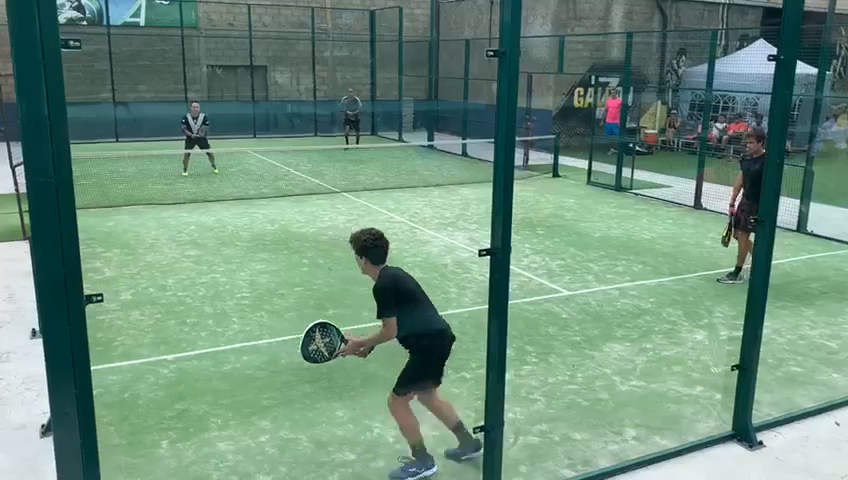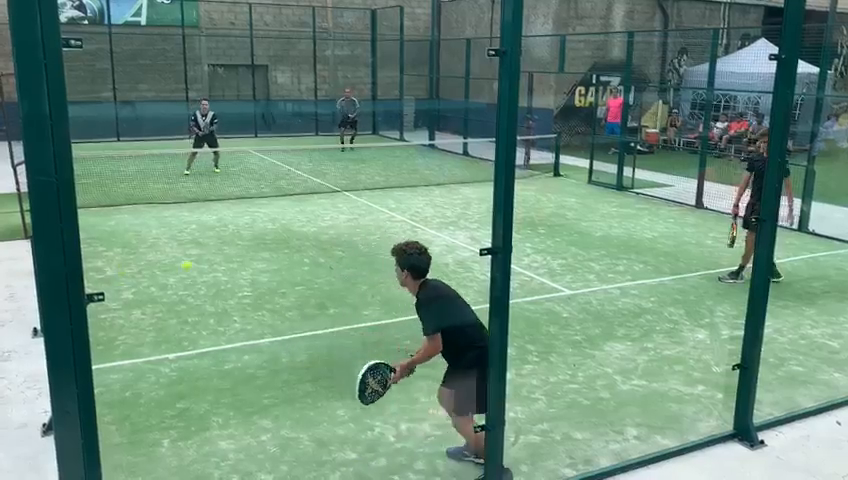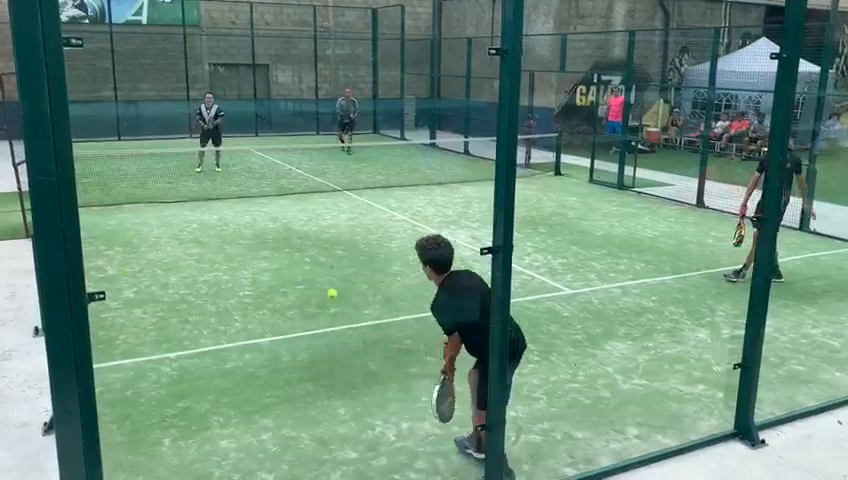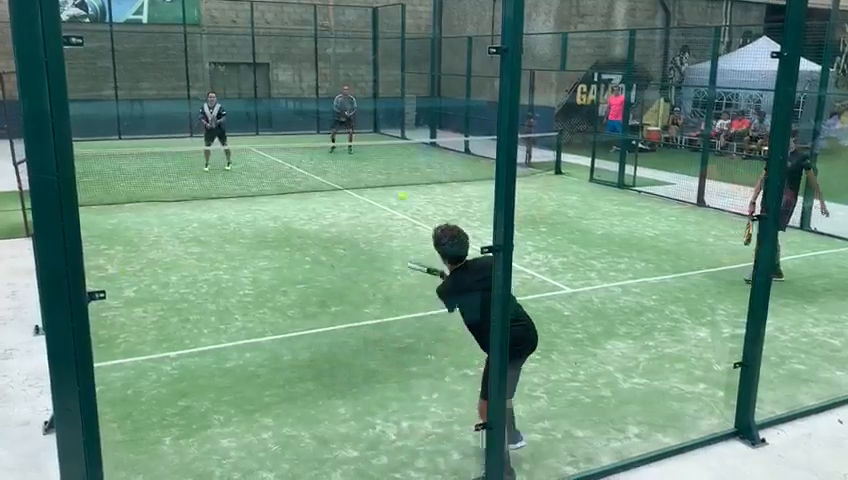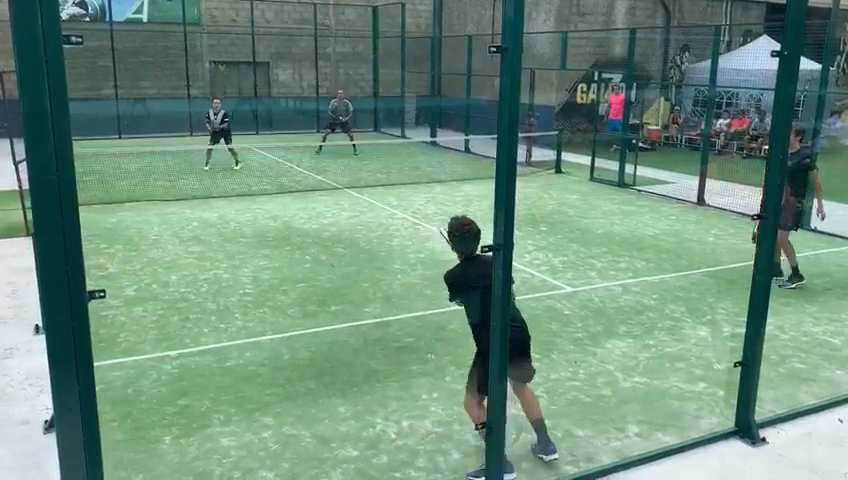
dt=0.2s
person 1, frame 1
left shoulder: (383, 286)
right shoulder: (397, 275)
left elbow: (390, 331)
left wrist: (360, 343)
right wrist: (369, 344)
left hip: (428, 344)
right hip: (438, 337)
left knee: (397, 401)
right knee: (427, 393)
right ankle: (468, 443)
person 1, frame 2
left shoulder: (425, 301)
right shoulder: (434, 287)
left elbow: (435, 347)
left wrist: (408, 365)
right wrist: (412, 361)
left hip: (475, 357)
right hip: (472, 351)
left knee: (461, 420)
right knee: (445, 397)
right ankle: (477, 450)
person 1, frame 3
left shoulder: (440, 303)
right shoulder: (467, 276)
left elbow: (456, 342)
left wrist: (448, 366)
right wrist: (451, 342)
right hip: (513, 340)
left knee: (481, 416)
right knee: (474, 376)
right ankle: (478, 443)
person 1, frame 4
left shoulder: (446, 289)
right shoulder: (488, 263)
left hip: (505, 345)
right hip: (527, 333)
left knee: (486, 408)
right ankle: (511, 433)
person 1, frame 5
left shoulder: (453, 277)
right shoulder: (495, 263)
left hip: (491, 344)
right hip: (519, 335)
left knee: (473, 402)
right knee: (521, 387)
right ankle: (545, 445)
person 2, frame 1
left shoulder: (767, 162)
right shoulder: (745, 158)
right wrist: (732, 203)
left hip: (756, 205)
right hip: (744, 202)
left knee: (743, 236)
right knee: (739, 235)
left ankle: (737, 273)
person 2, frame 2
right shoulder: (754, 159)
left elbow: (788, 186)
right elbow: (745, 182)
left wrist: (790, 208)
right wrist: (736, 203)
right hip: (753, 202)
left knee: (751, 237)
left ankle: (739, 272)
right ankle: (773, 270)
person 2, frame 3
left shoulder: (794, 160)
right shoulder: (766, 159)
left elbow: (801, 183)
right elbow: (754, 181)
left wrist: (807, 204)
right wrist: (744, 203)
left hip: (779, 204)
right hip: (764, 202)
left knee: (758, 236)
left ankle: (743, 271)
right ankle: (775, 271)
person 2, frame 4
left shoulder: (801, 158)
left elbow: (813, 181)
right elbow: (762, 179)
left wrist: (821, 202)
right wrist: (753, 201)
left hip: (787, 203)
right ankle: (775, 269)
person 2, frame 5
left shoulder: (804, 156)
left elbow: (816, 181)
left wrist: (819, 205)
left hip: (795, 202)
right hip: (782, 199)
left knee: (781, 236)
left ankle: (797, 275)
right ankle: (776, 269)
